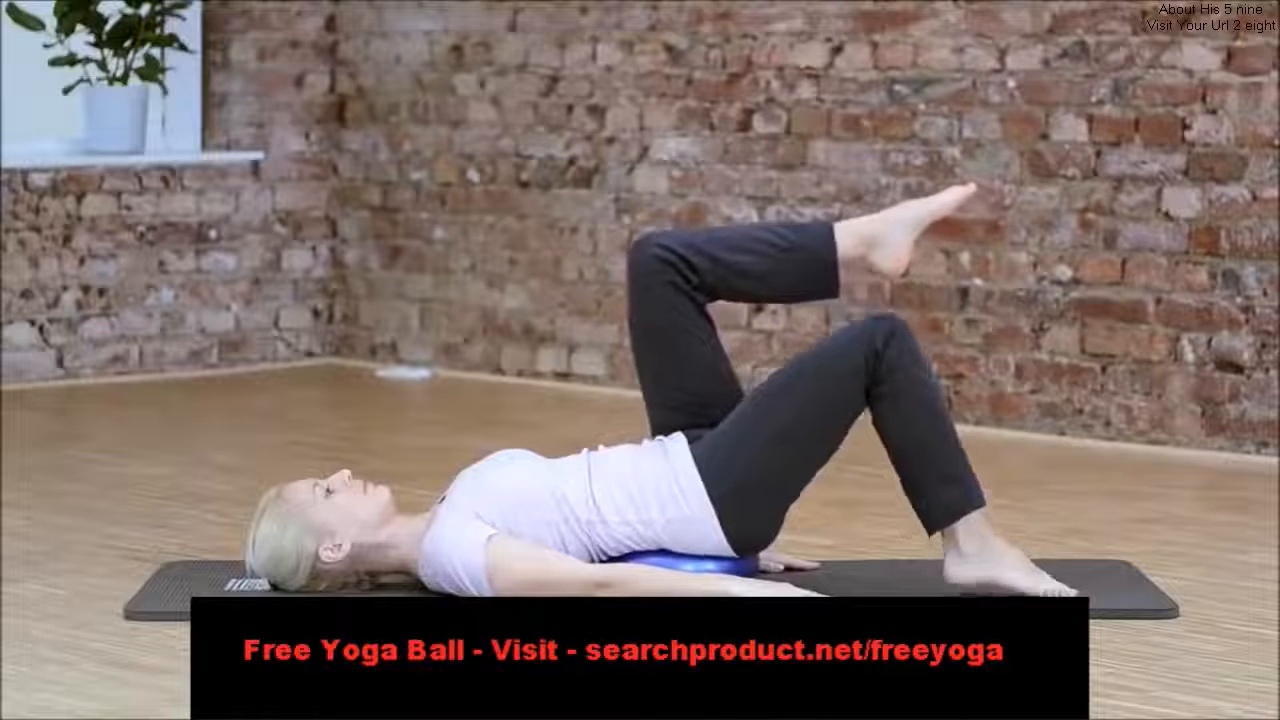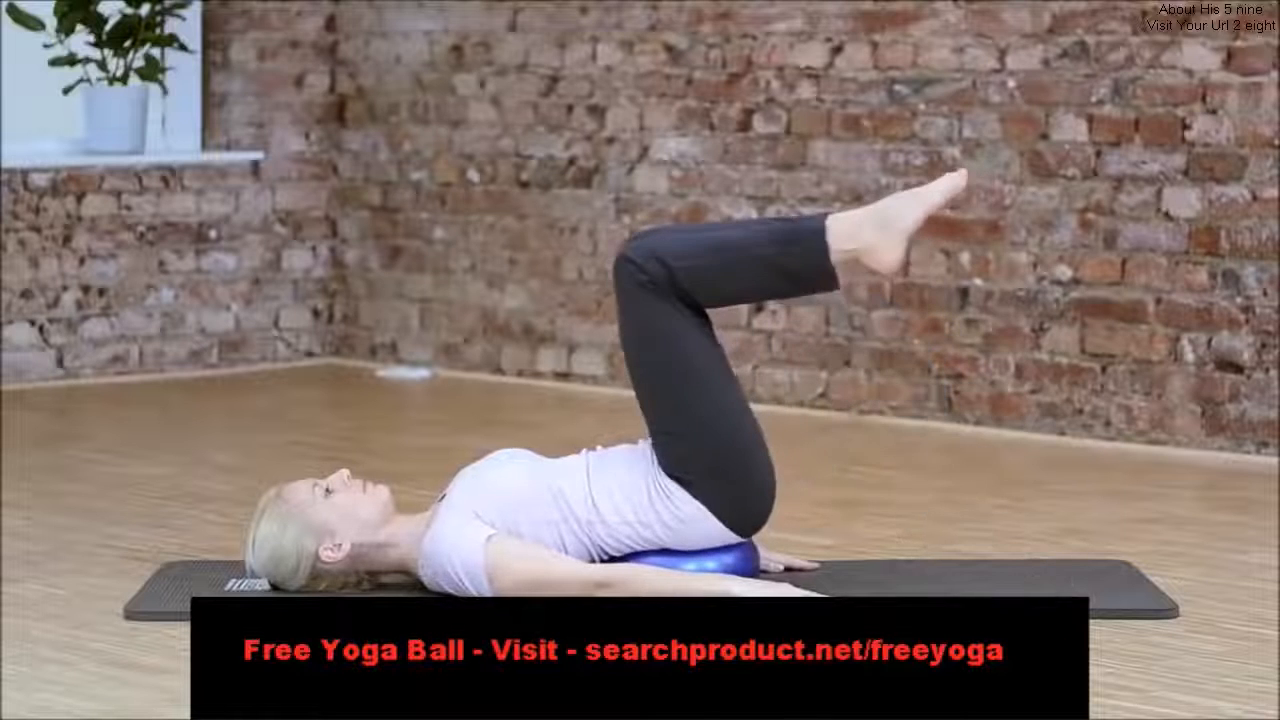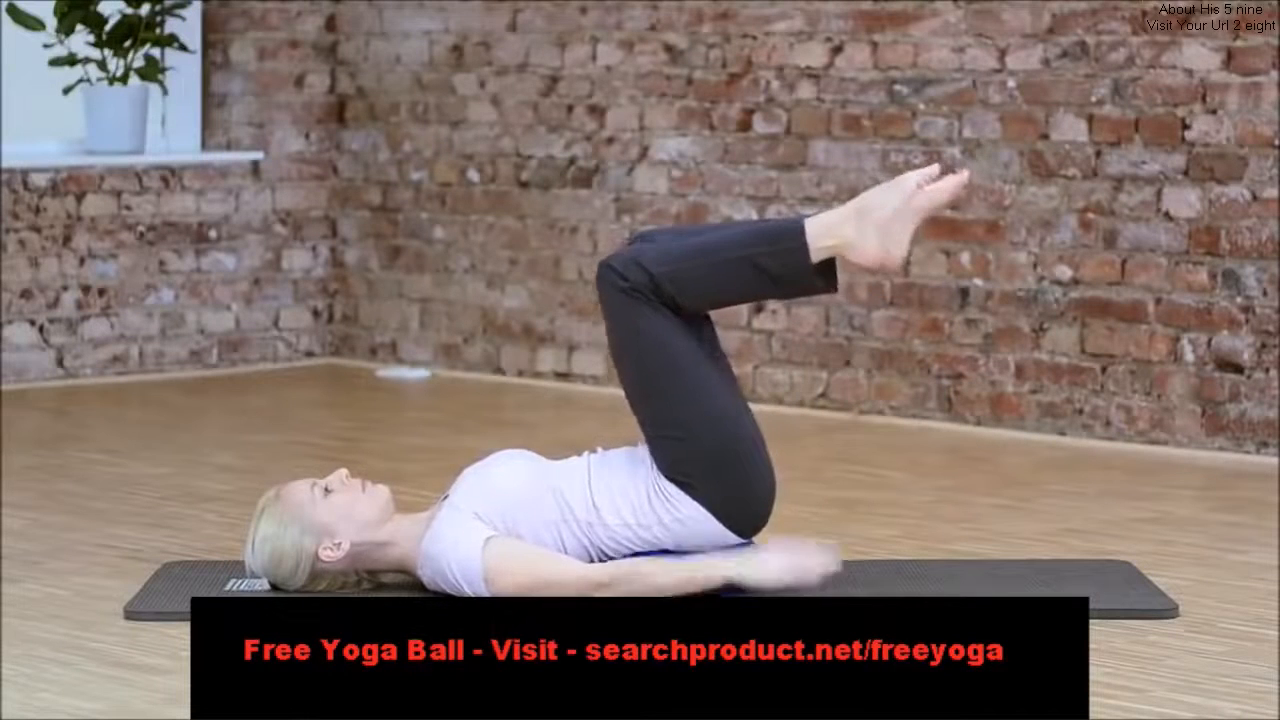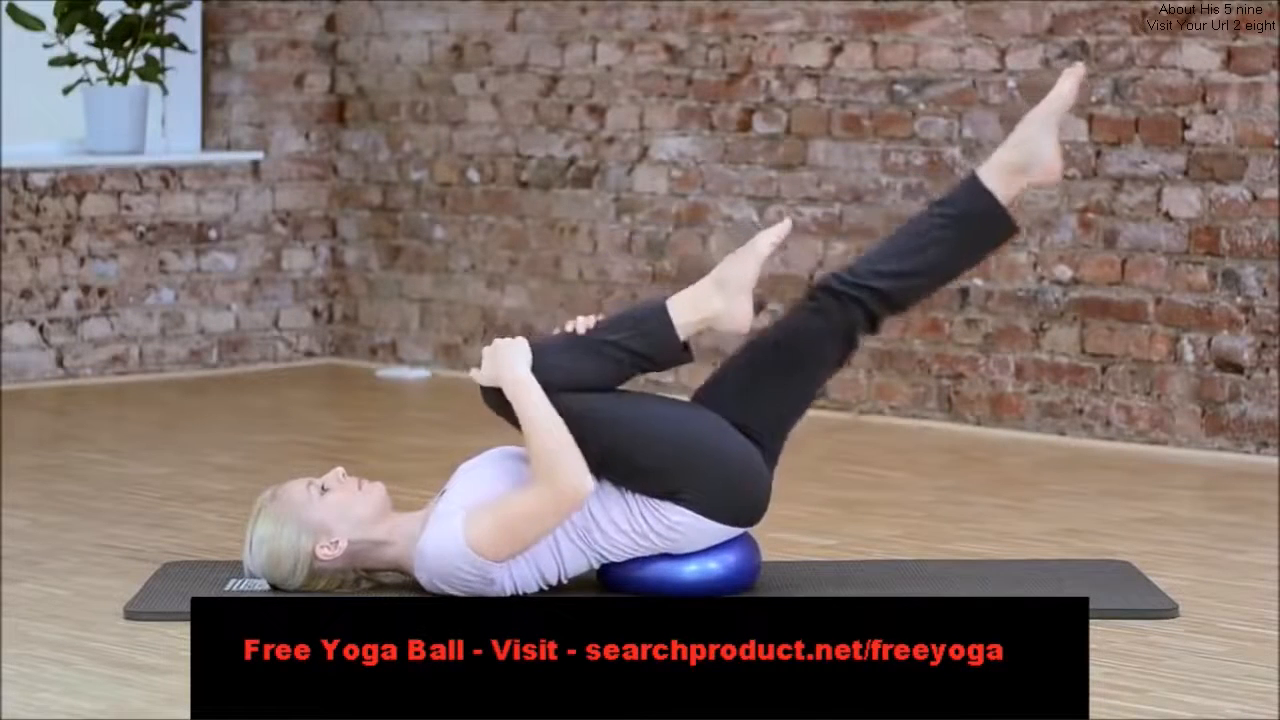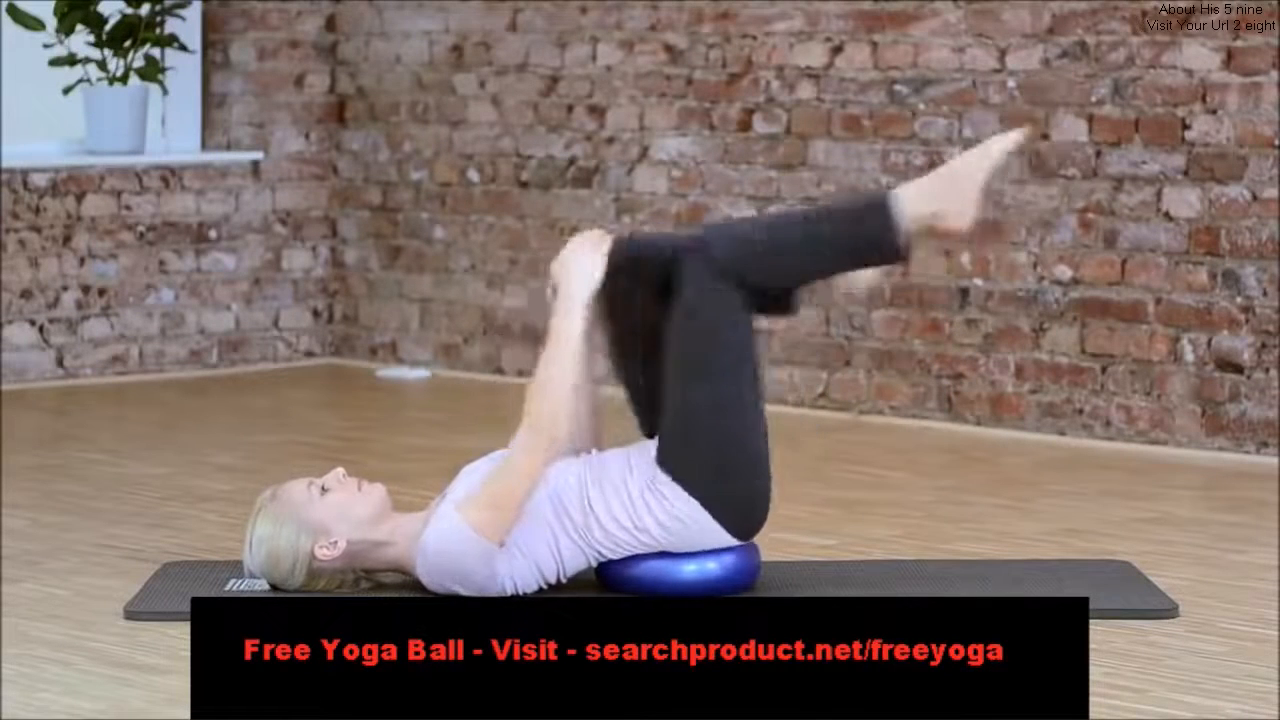
dt=1s
person 1, frame 1
left shoulder: (449, 516)
right shoulder: (449, 554)
right elbow: (600, 584)
right wrist: (747, 592)
left hip: (685, 460)
right hip: (715, 492)
left knee: (660, 258)
right knee: (879, 342)
left ankle: (861, 241)
right ankle: (970, 543)
person 1, frame 2
left shoulder: (449, 516)
right shoulder: (447, 552)
right elbow: (596, 583)
right wrist: (746, 590)
left hip: (690, 491)
right hip: (711, 491)
left knee: (650, 261)
right knee: (645, 269)
left ankle: (854, 234)
right ankle: (853, 240)
person 1, frame 3
left shoulder: (447, 520)
right shoulder: (448, 556)
right elbow: (597, 580)
right wrist: (739, 564)
left hip: (688, 492)
right hip: (709, 494)
left knee: (650, 258)
right knee: (630, 277)
left ankle: (841, 240)
right ankle: (838, 231)
person 1, frame 4
left shoulder: (443, 521)
right shoulder: (447, 554)
right elbow: (571, 490)
left wrist: (567, 366)
right wrist: (520, 379)
left hip: (706, 472)
right hip: (713, 489)
right knee: (515, 379)
left ankle: (1007, 172)
right ankle: (699, 308)
person 1, frame 5
left shoulder: (441, 522)
right shoulder: (449, 552)
left elbow: (568, 457)
right elbow: (546, 440)
left wrist: (576, 328)
right wrist: (573, 299)
left hip: (673, 482)
right hip: (706, 499)
left knee: (637, 266)
right knee: (715, 259)
right ankle: (909, 211)
